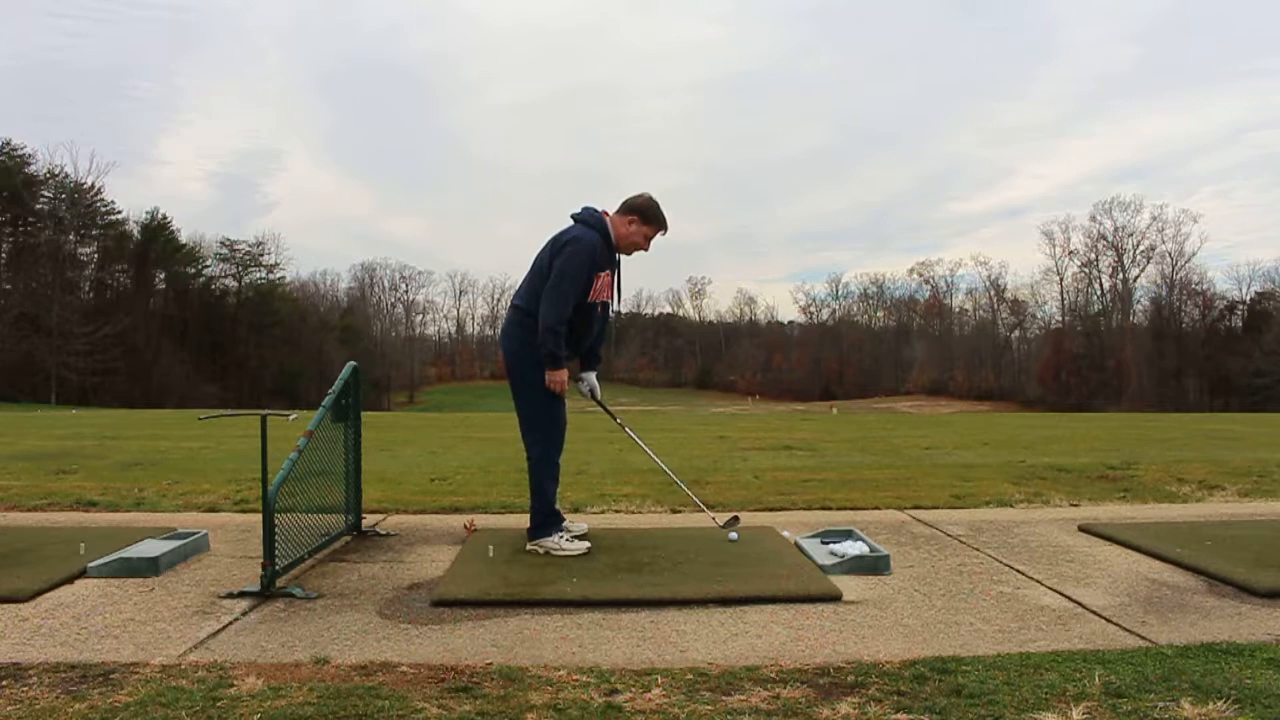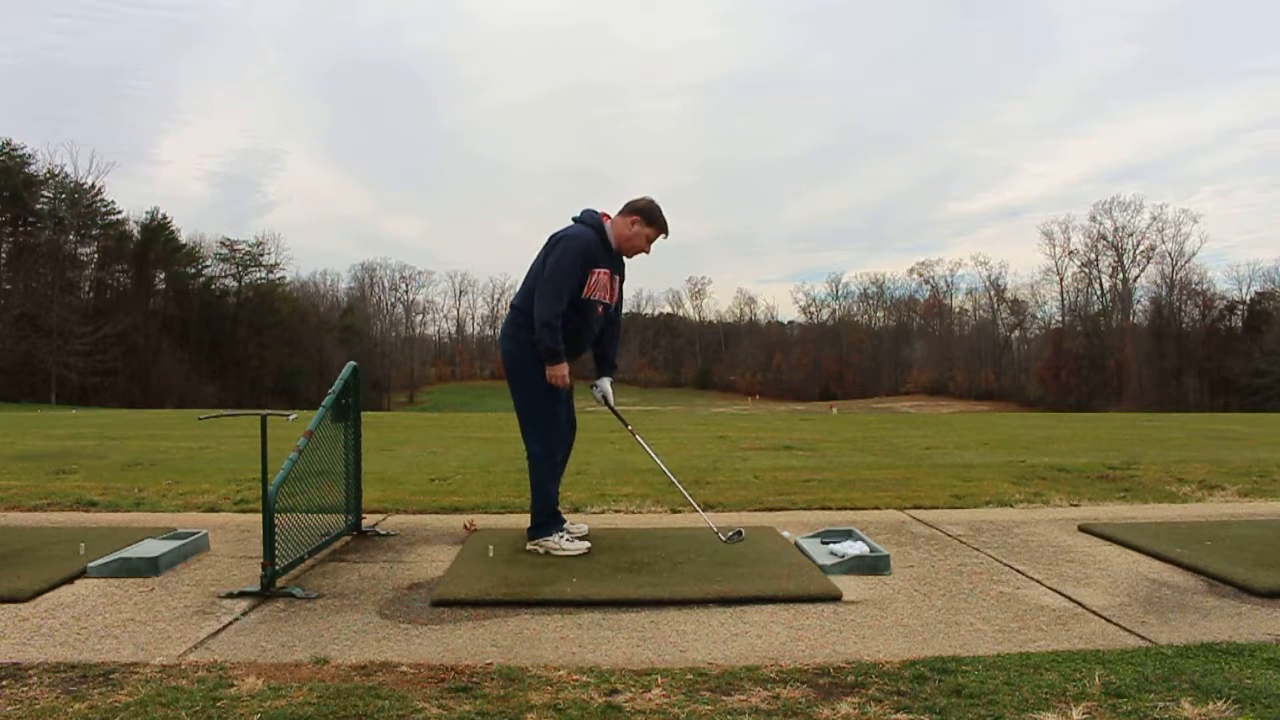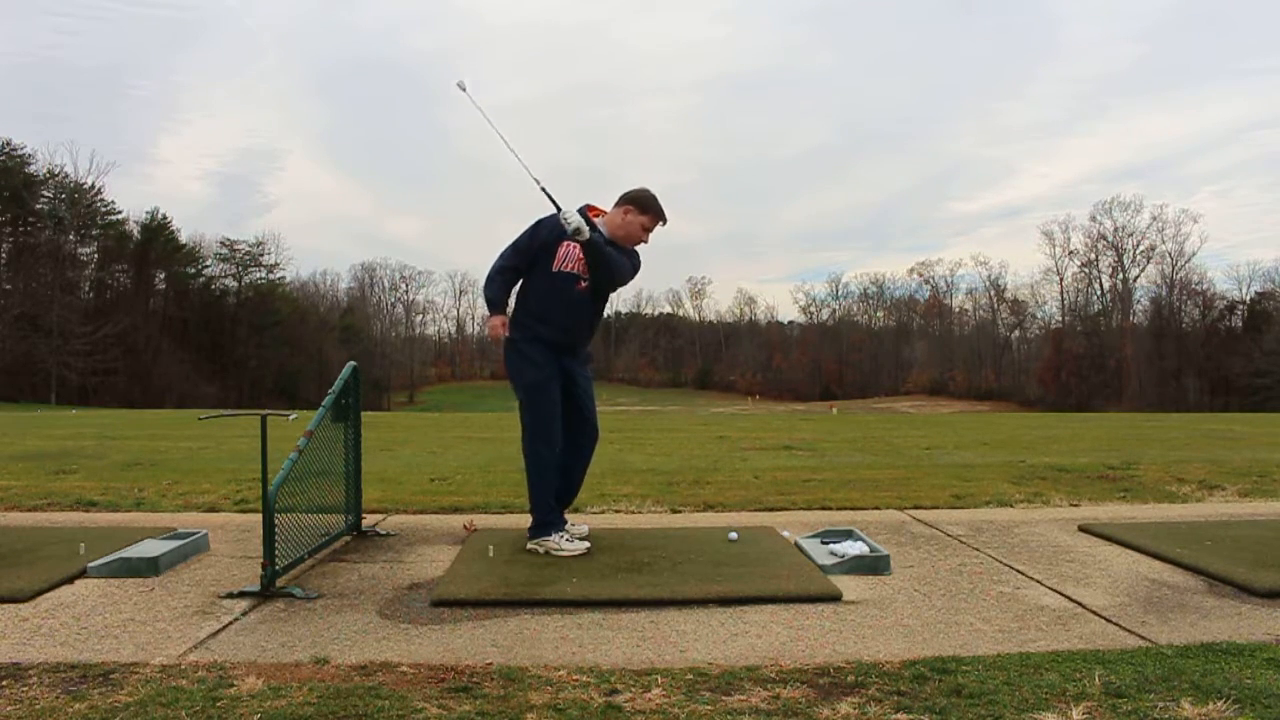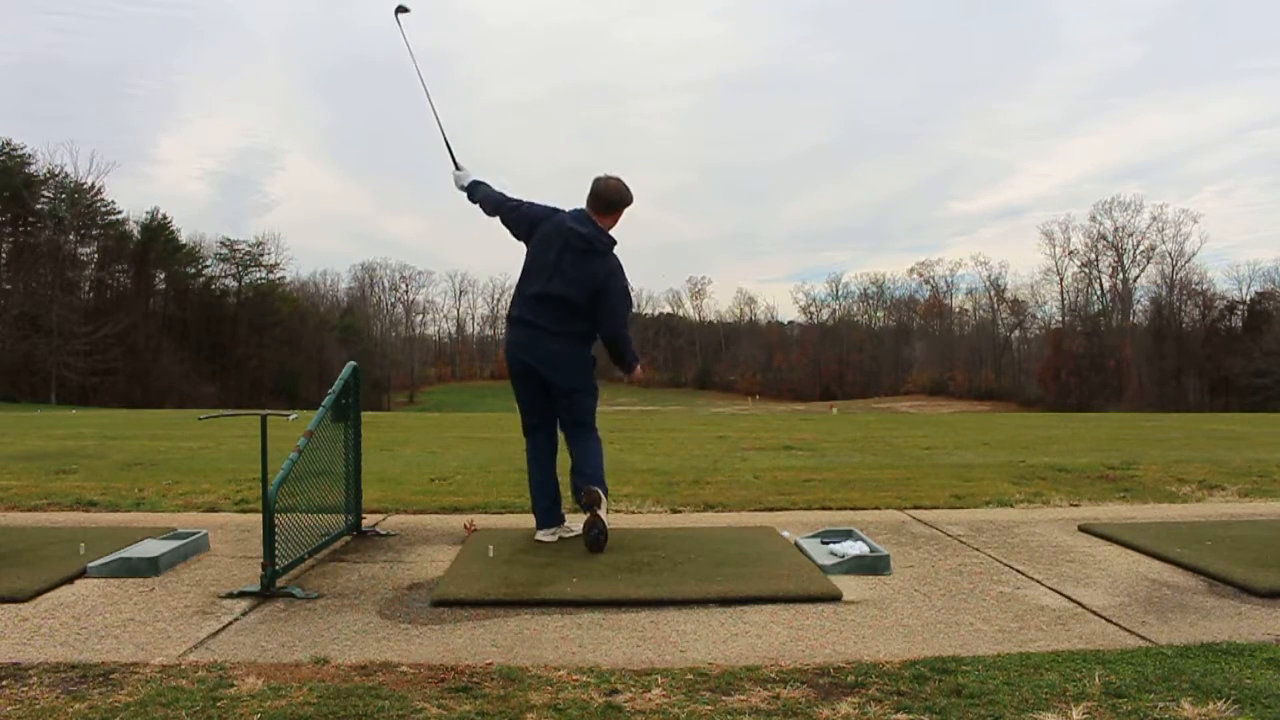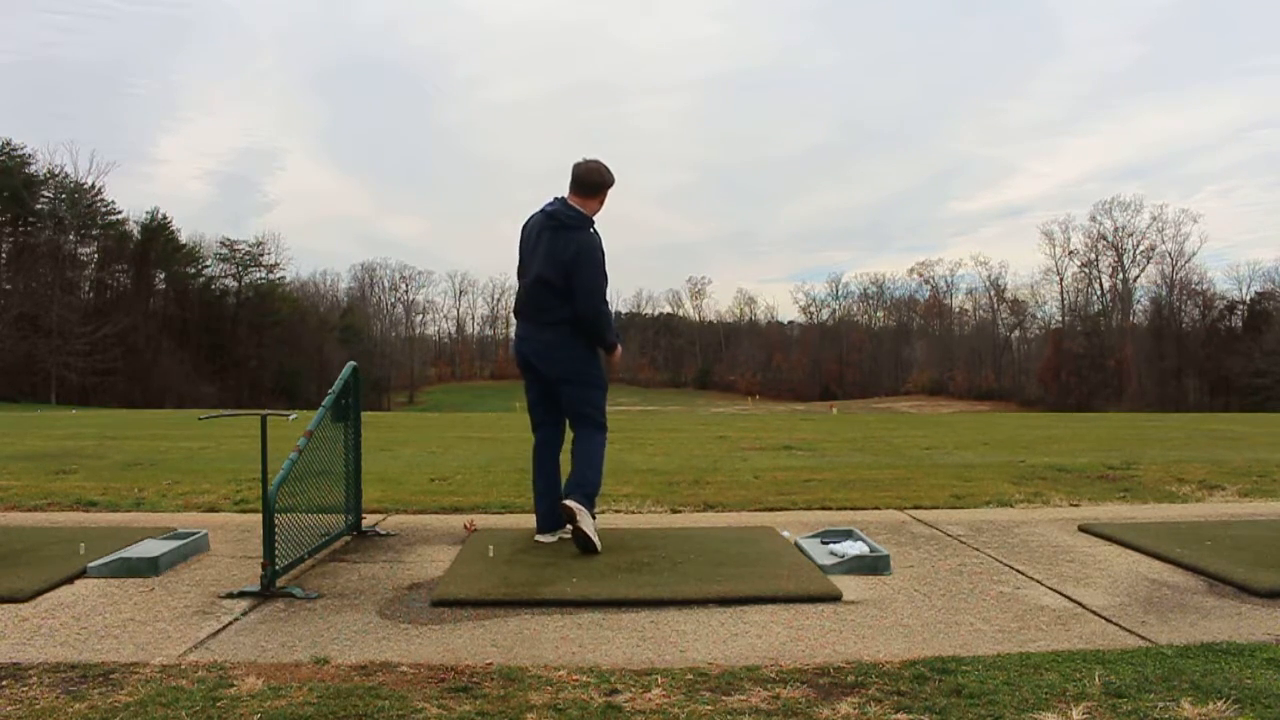
dt=1s
person 1, frame 1
left shoulder: (607, 252)
right shoulder: (582, 244)
left elbow: (597, 315)
right elbow: (554, 305)
left wrist: (589, 367)
right wrist: (556, 362)
left hip: (546, 350)
right hip: (530, 345)
left knee: (552, 434)
right knee: (544, 436)
left ankle: (549, 519)
right ankle: (542, 531)
person 1, frame 2
left shoulder: (614, 262)
right shoulder: (578, 242)
left elbow: (610, 320)
right elbow: (548, 301)
left wrist: (604, 373)
right wrist: (555, 357)
left hip: (552, 353)
right hip: (529, 347)
left knee: (563, 433)
right knee: (546, 436)
left ankle: (549, 518)
right ankle: (543, 531)
person 1, frame 3
left shoulder: (625, 257)
right shoulder: (555, 228)
left elbow: (610, 274)
right elbow: (508, 263)
left wrist: (587, 237)
right wrist: (497, 309)
left hip: (573, 355)
right hip: (531, 348)
left knee: (583, 434)
right knee: (544, 436)
left ankle: (553, 516)
right ankle: (544, 529)
person 1, frame 4
left shoulder: (546, 223)
right shoulder: (606, 266)
left elbow: (501, 204)
right elbow: (613, 328)
left wrist: (470, 184)
right wrist: (629, 364)
left hip: (521, 344)
right hip: (566, 355)
left knee: (538, 433)
right knee: (582, 431)
left ankle: (548, 520)
right ankle: (593, 490)
person 1, frame 5
left shoulder: (536, 222)
right shoulder: (584, 241)
right elbow: (592, 306)
right wrist: (611, 344)
left hip: (528, 340)
right hip: (568, 346)
left knee: (546, 431)
right knee: (590, 427)
left ankle: (548, 521)
right ankle: (579, 500)
